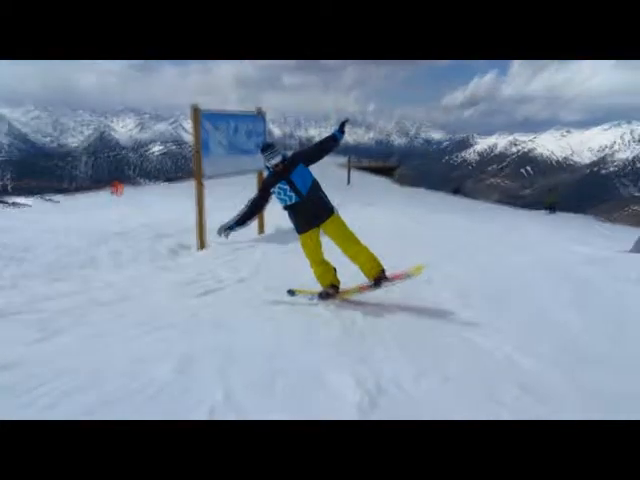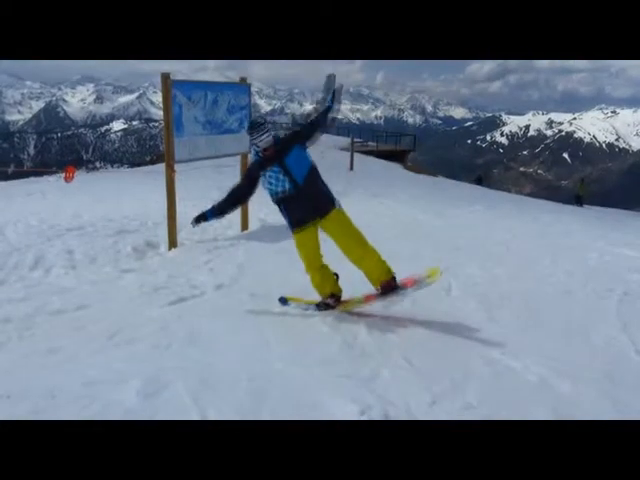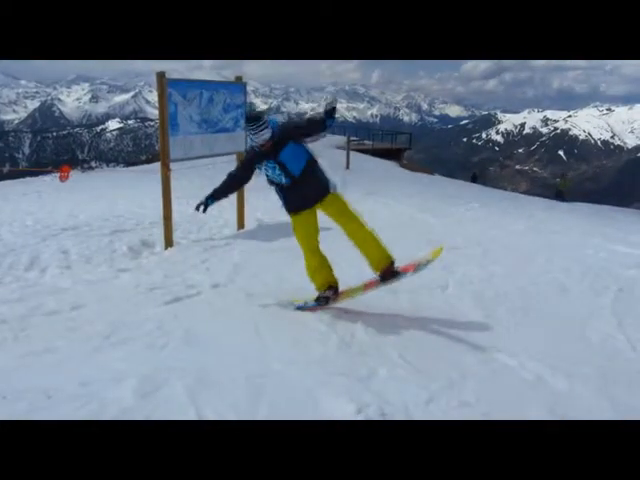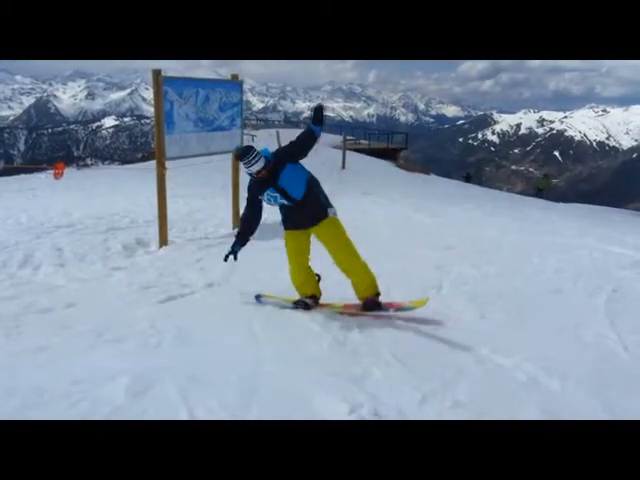
dt=0.7s
person 1, frame 1
left shoulder: (297, 160)
right shoulder: (269, 183)
left elbow: (320, 148)
right elbow: (255, 206)
right wrist: (233, 224)
left hip: (323, 212)
right hip: (303, 223)
left knee: (349, 244)
right knee: (314, 258)
left ankle: (376, 272)
right ankle: (330, 285)
person 1, frame 2
left shoulder: (292, 142)
right shoulder: (257, 169)
left elbow: (316, 124)
right elbow: (237, 196)
left wrist: (331, 100)
right wrist: (210, 214)
left hip: (324, 205)
right hip: (299, 220)
left knee: (354, 245)
right knee: (311, 262)
left ankle: (385, 281)
right ankle: (330, 294)
person 1, frame 3
left shoulder: (287, 133)
right shoulder: (253, 157)
left elbow: (311, 126)
right elbow: (236, 178)
left wrist: (326, 118)
right wrist: (212, 197)
left hip: (321, 190)
right hip: (296, 204)
left knee: (354, 227)
right knee: (309, 248)
left ankle: (385, 266)
right ankle: (327, 287)
person 1, frame 4
left shoulder: (283, 157)
right shoulder: (255, 188)
left elbow: (304, 142)
right elbow: (250, 217)
left wrist: (316, 125)
right wrist: (238, 243)
left hip: (318, 211)
right hip: (293, 222)
left knee: (345, 255)
right knee: (297, 265)
left ankle: (369, 294)
right ankle: (309, 294)
